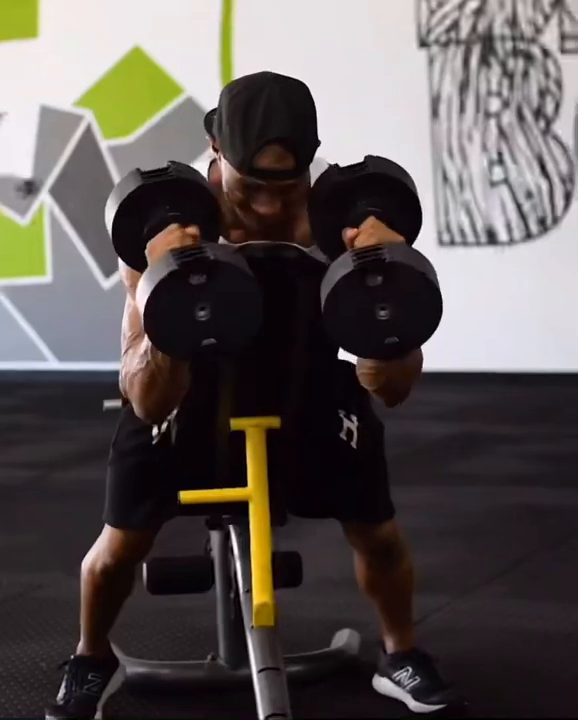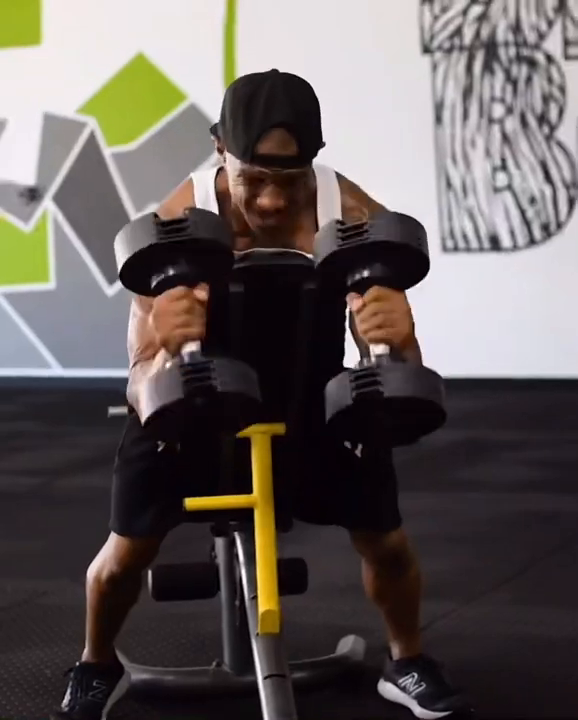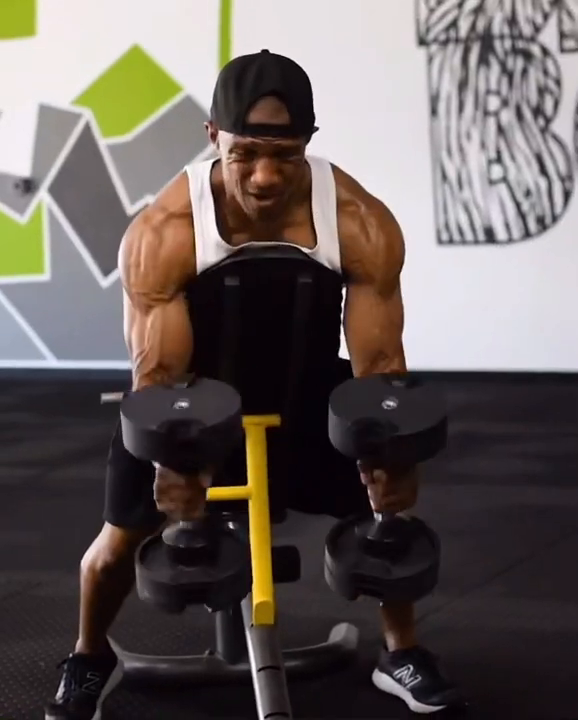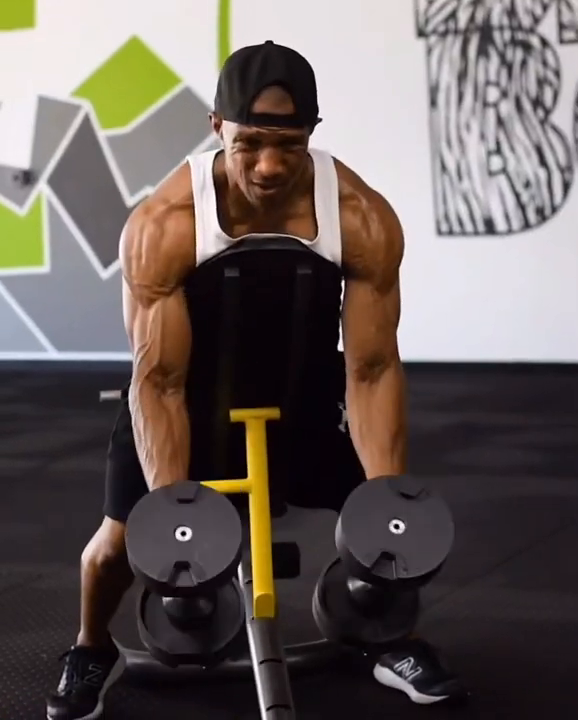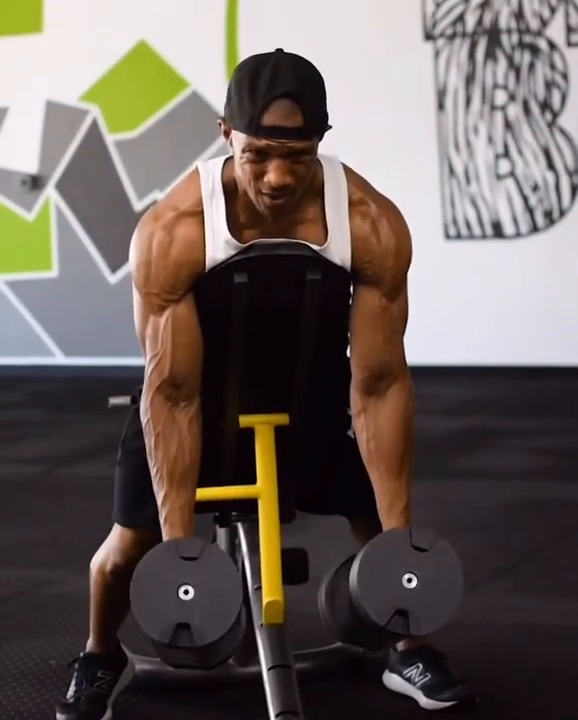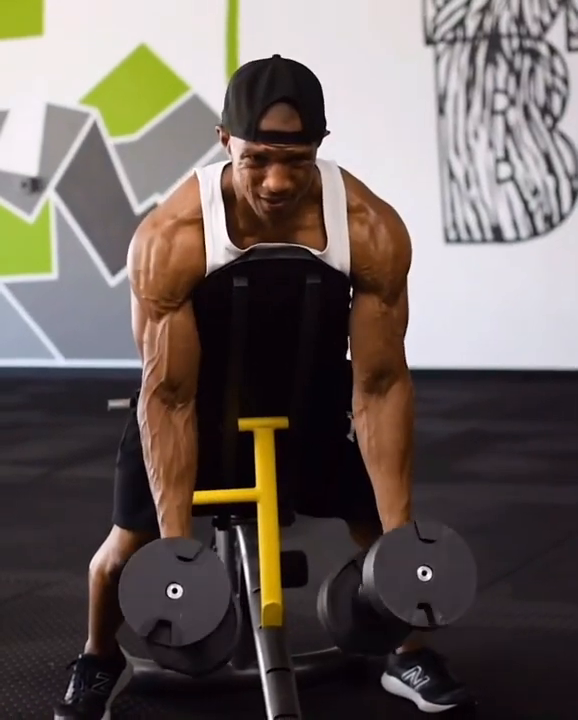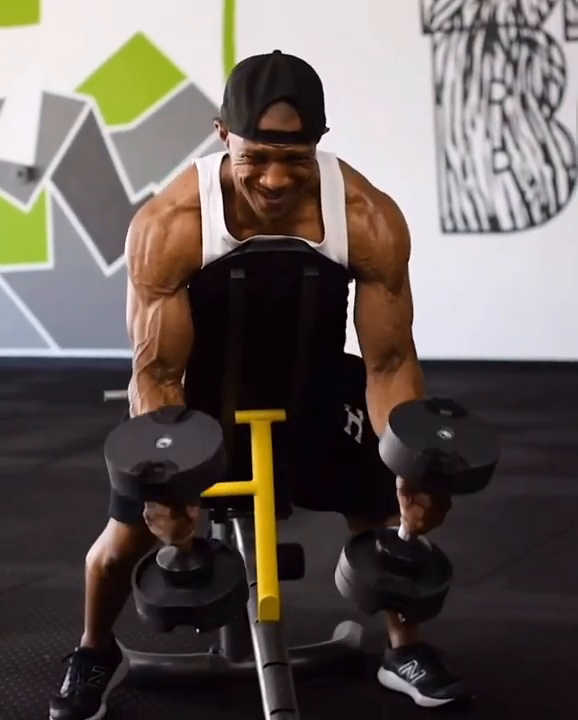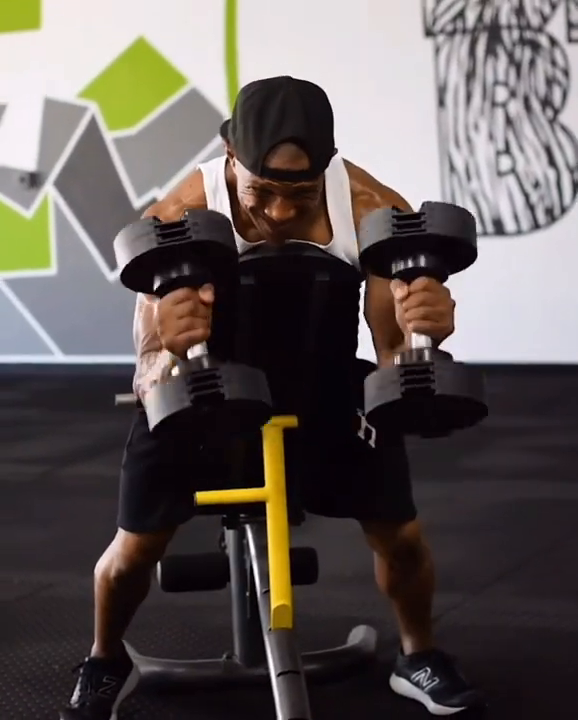
dt=0.3s
person 1, frame 1
left shoulder: (355, 215)
right shoulder: (165, 226)
left elbow: (394, 389)
right elbow: (147, 402)
left hip: (307, 373)
right hip: (194, 376)
left knee: (378, 530)
right knee: (121, 541)
left ankle: (401, 658)
right ankle: (92, 662)
person 1, frame 2
left shoulder: (364, 226)
right elbow: (148, 397)
left wrist: (398, 351)
right wrist: (168, 355)
left knee: (385, 539)
right knee: (126, 551)
left ankle: (406, 665)
person 1, frame 3
left shoulder: (362, 223)
right shoulder: (160, 232)
left elbow: (378, 361)
right elbow: (156, 378)
right wrist: (168, 460)
left knee: (380, 523)
right knee: (121, 541)
left ankle: (401, 656)
right ankle: (91, 660)
person 1, frame 4
left shoulder: (363, 218)
right shoulder: (159, 225)
left elbow: (371, 369)
right elbow: (159, 381)
right hip: (194, 374)
right knee: (122, 534)
left ankle: (400, 647)
right ankle: (92, 653)
person 1, frame 5
left shoulder: (372, 225)
right shoulder: (170, 233)
left elbow: (378, 383)
right elbow: (173, 393)
left wrist: (398, 529)
right wrist: (180, 542)
right hip: (202, 384)
left knee: (383, 529)
right knee: (132, 543)
left ankle: (410, 654)
right ankle: (101, 660)
person 1, frame 6
left shoulder: (372, 229)
right shoulder: (168, 237)
left elbow: (380, 384)
right elbow: (168, 397)
left wrist: (400, 528)
right wrist: (176, 545)
right hip: (202, 386)
left knee: (382, 533)
right knee: (133, 543)
left ankle: (408, 657)
right ankle: (100, 662)
person 1, frame 7
left shoulder: (370, 220)
right shoulder: (167, 224)
left elbow: (388, 363)
right elbow: (157, 372)
right hip: (200, 377)
left knee: (386, 520)
right knee: (127, 534)
left ankle: (406, 652)
right ankle: (96, 655)
person 1, frame 8
left shoulder: (376, 213)
right shoulder: (176, 221)
left wrist: (422, 340)
right wrist: (170, 355)
left knee: (400, 533)
right knee: (135, 545)
left ankle: (419, 658)
right ankle: (107, 663)
